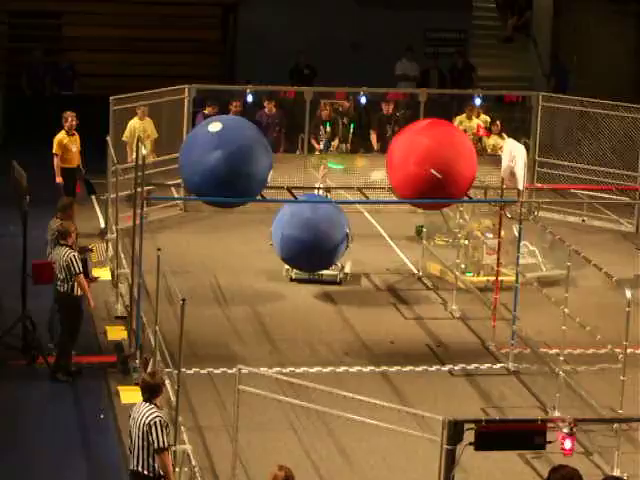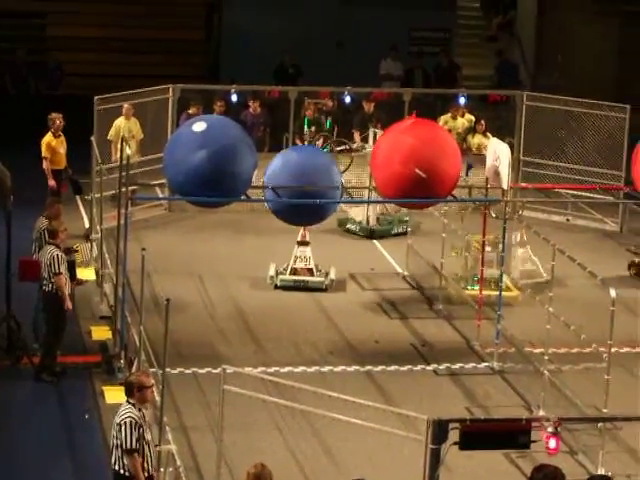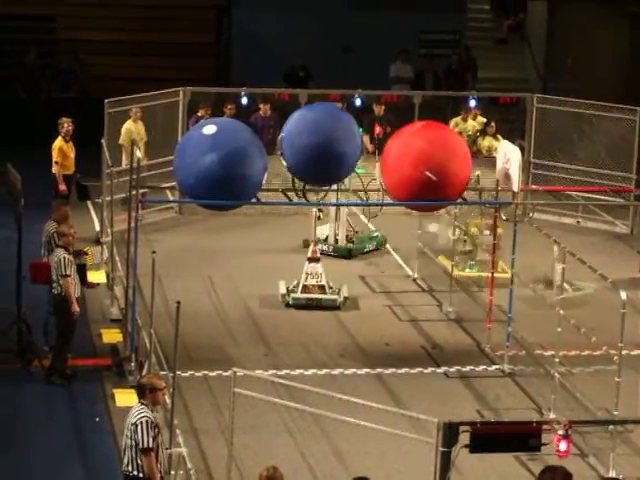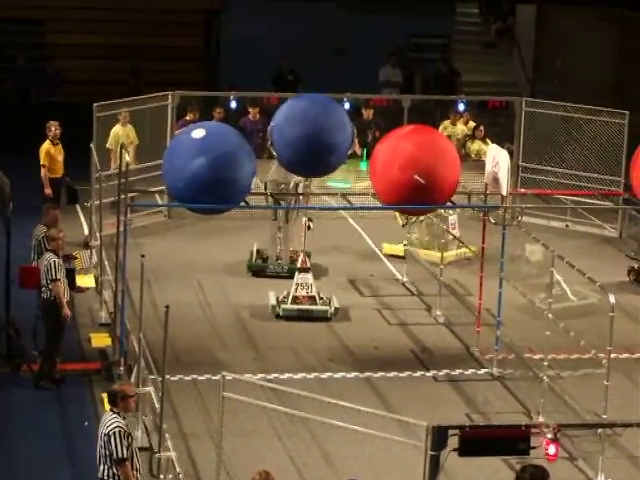
dt=1s
person 1, frame 1
left shoulder: (56, 251)
right shoulder: (72, 255)
right elbow: (79, 279)
right wrist: (90, 298)
left hip: (61, 294)
right hip: (71, 297)
left knee: (67, 331)
right knee: (69, 333)
left ankle: (65, 365)
right ankle: (58, 369)
person 1, frame 2
left shoulder: (46, 250)
right shoulder: (57, 254)
right elbow: (58, 279)
right wrist: (67, 300)
left hip: (47, 293)
right hip: (55, 296)
left knee: (52, 332)
right knee: (54, 333)
left ankle: (50, 365)
right ankle: (42, 369)
person 1, frame 3
left shoulder: (59, 253)
right shoulder: (64, 257)
right elbow: (66, 282)
right wrist: (73, 303)
left hip: (61, 298)
right hip: (65, 300)
left knee: (64, 336)
right knee: (64, 337)
left ankle: (60, 368)
right ankle: (53, 372)
person 1, frame 4
left shoulder: (47, 257)
right shoulder: (54, 261)
right elbow: (56, 285)
right wrist: (64, 307)
left hip: (49, 302)
right hip: (54, 304)
left knee: (53, 340)
right knee: (53, 341)
left ankle: (49, 373)
right ankle: (42, 377)
